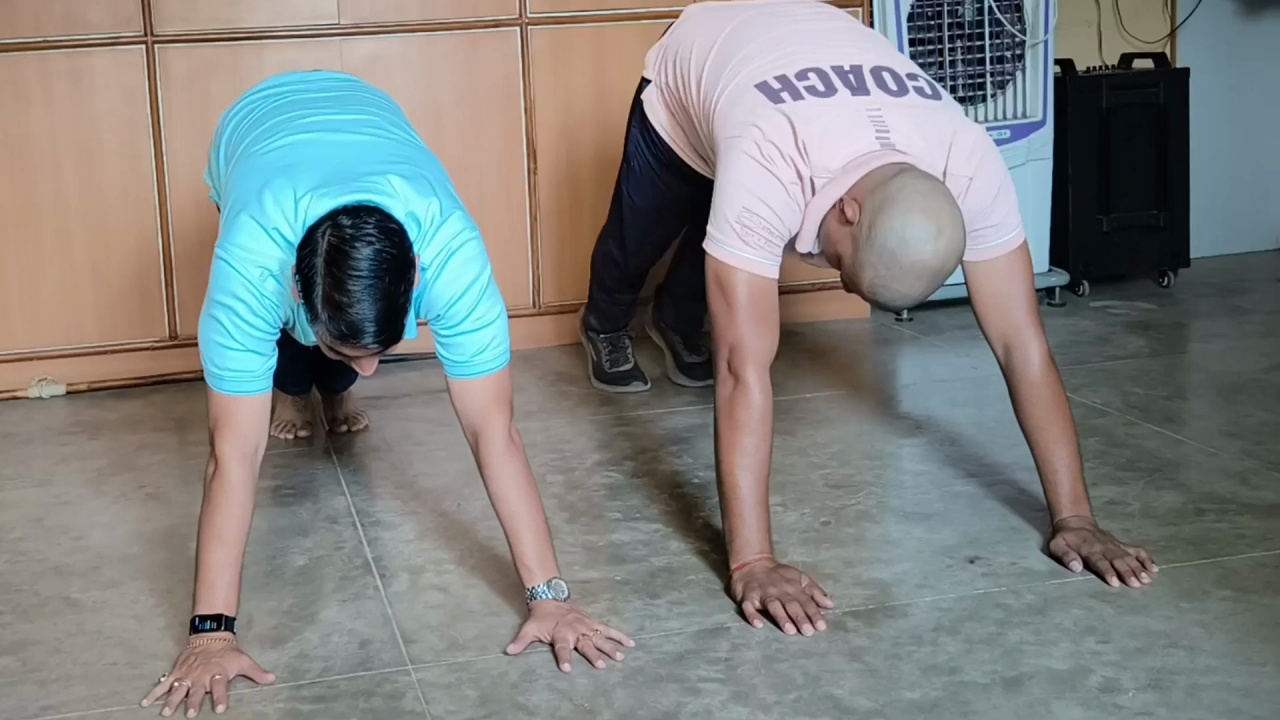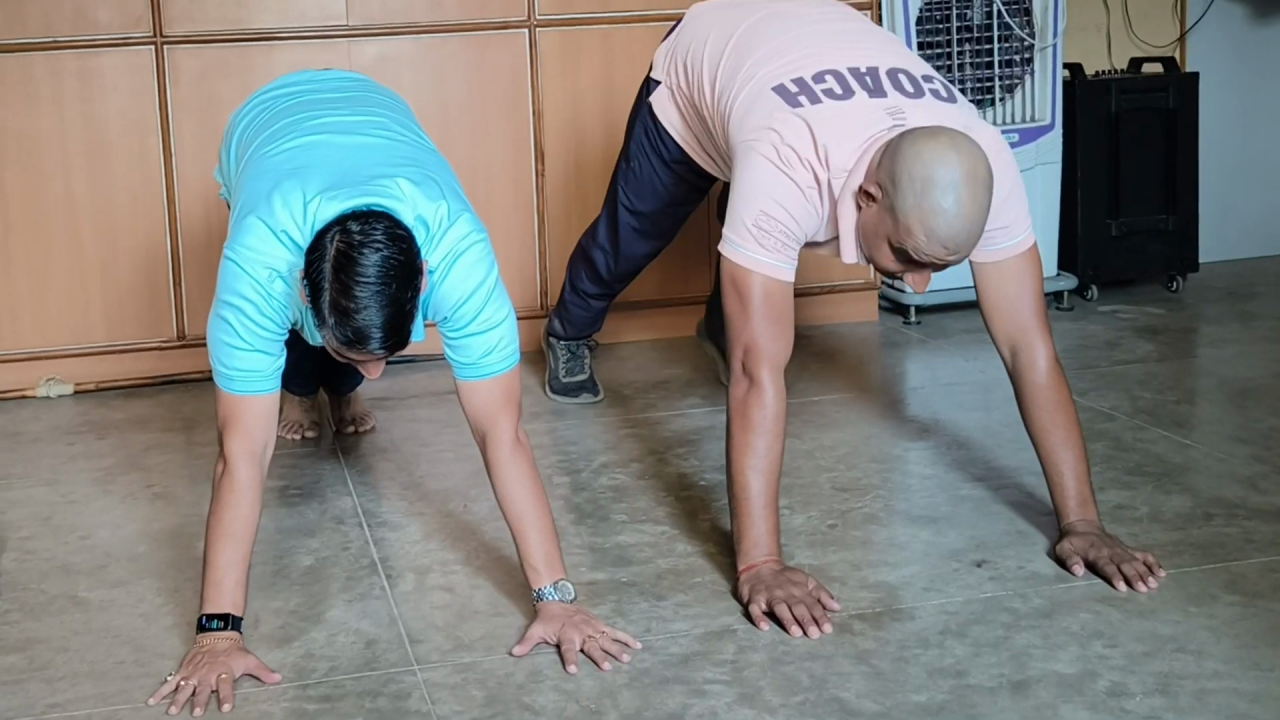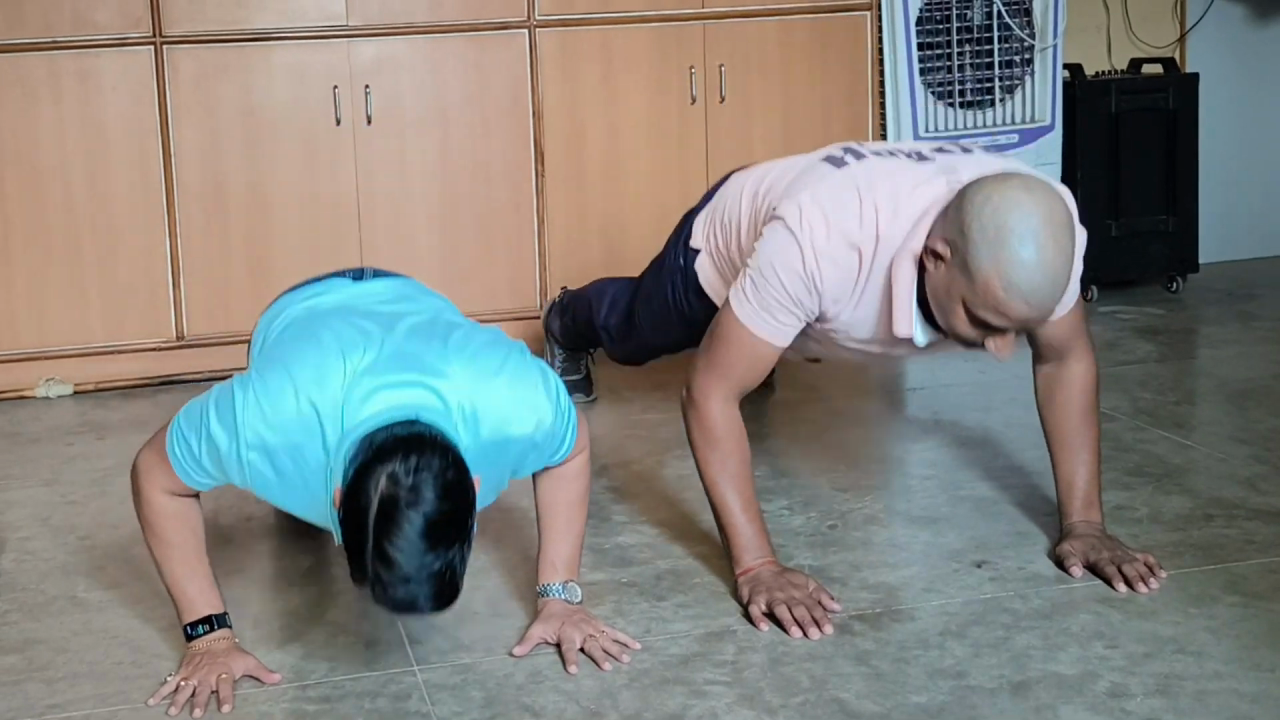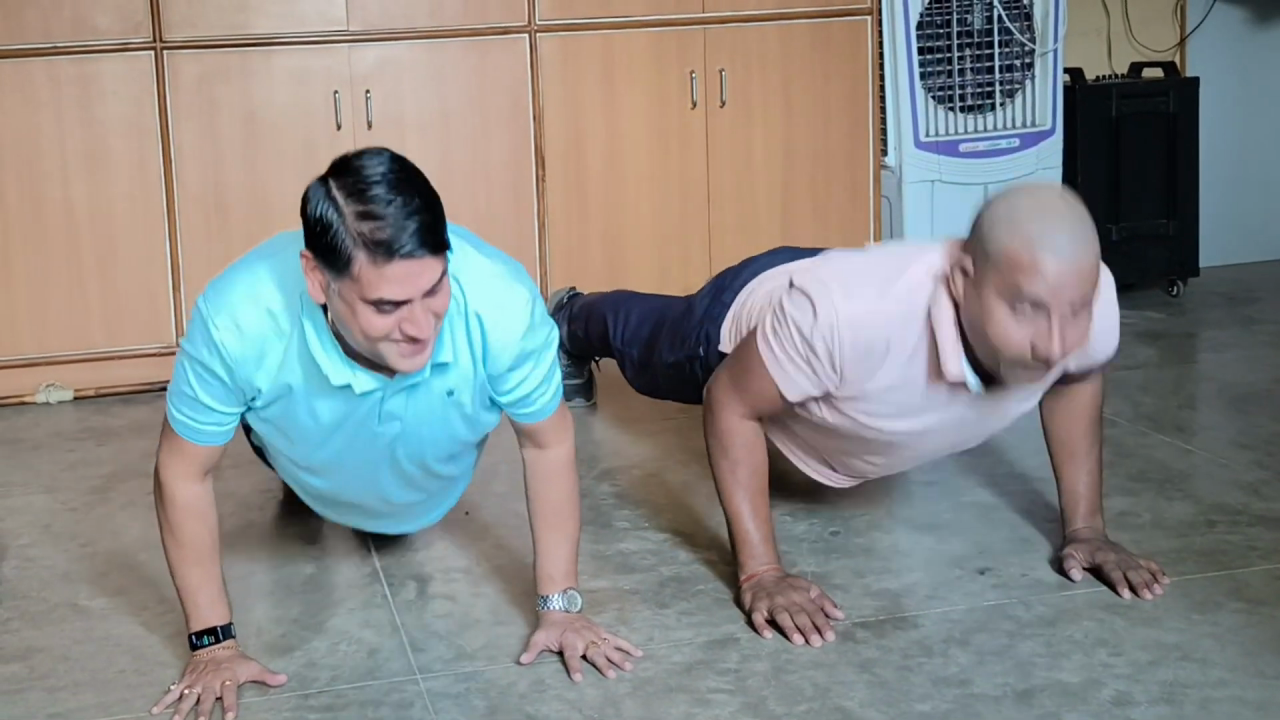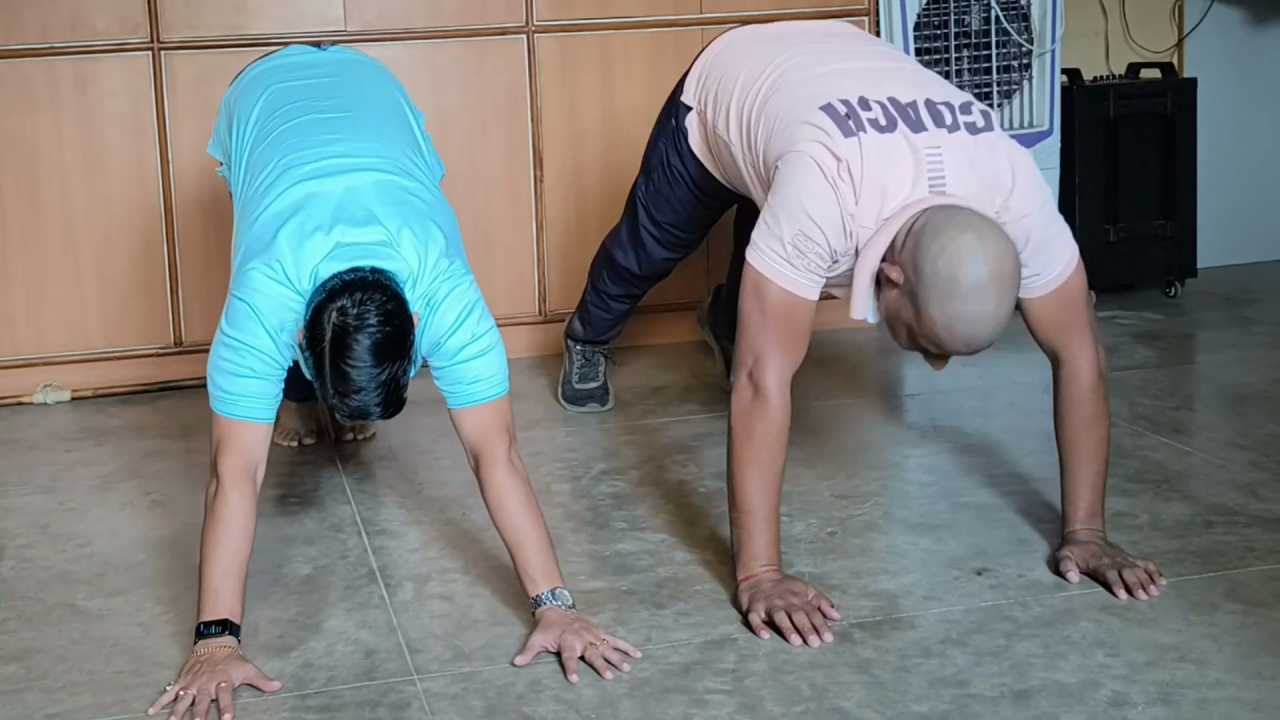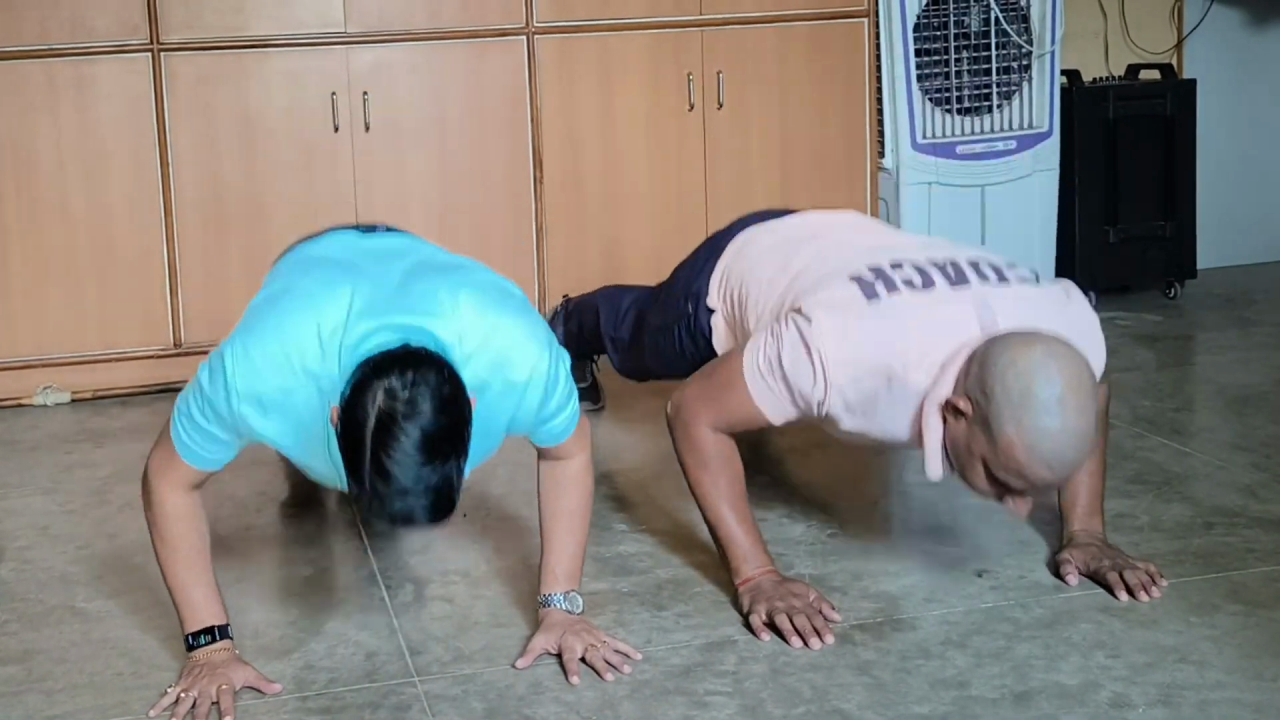
dt=0.7s
person 1, frame 1
left shoulder: (969, 165)
right shoulder: (770, 169)
left elbow: (1022, 344)
right elbow: (745, 370)
left wrist: (1074, 518)
right wrist: (753, 563)
left knee: (713, 239)
right knee: (638, 237)
left ankle: (678, 323)
right ankle: (606, 326)
person 1, frame 2
left shoulder: (984, 161)
right shoulder: (787, 170)
left elbow: (1028, 346)
right elbow: (760, 373)
left wrist: (1081, 523)
right wrist: (759, 563)
right hip: (705, 55)
left knee: (756, 260)
right knee: (628, 237)
left ankle: (722, 327)
right ankle: (569, 335)
person 1, frame 3
left shoulder: (1050, 225)
right shoulder: (824, 239)
left elbow: (1071, 357)
right elbow: (710, 396)
left wrist: (1082, 517)
right wrist: (752, 562)
right hip: (733, 233)
right knee: (632, 327)
left ankle: (759, 339)
right ankle: (568, 320)
person 1, frame 4
left shoulder: (1088, 301)
right shoulder: (840, 311)
left elbow: (1077, 384)
right elbow: (728, 405)
left wrist: (1085, 529)
right wrist: (759, 571)
right knee: (648, 350)
right ankle: (575, 318)
person 1, frame 5
left shoulder: (1016, 197)
right shoulder: (825, 196)
left elbow: (1079, 358)
right elbow: (764, 382)
left wrist: (1086, 530)
right wrist: (758, 574)
left knee: (765, 264)
right knee: (647, 251)
left ankle: (725, 327)
right ankle: (588, 339)
person 1, frame 6
left shoulder: (1070, 331)
right shoulder: (845, 355)
right elbow: (692, 415)
left wrist: (1086, 533)
right wrist: (756, 577)
left hip: (864, 257)
right hip: (740, 269)
right knee: (638, 344)
right ankle: (571, 326)
person 2, frame 1
left shoulder: (450, 252)
right shoulder: (252, 262)
left elbow: (492, 430)
right elbow: (234, 454)
left wrist: (548, 595)
right wrist: (212, 630)
left knee: (340, 364)
right knee: (290, 365)
left ankle: (333, 391)
right ankle: (290, 388)
person 2, frame 2
left shoulder: (459, 255)
right shoulder: (260, 262)
left elbow: (501, 433)
right elbow: (243, 455)
left wrist: (556, 596)
right wrist: (218, 632)
left knee: (350, 359)
right knee: (297, 356)
left ankle: (339, 391)
right ankle: (297, 389)
person 2, frame 3
left shoulder: (517, 410)
right shoulder: (268, 427)
left elbow: (570, 450)
right elbow: (153, 478)
left wrist: (560, 592)
right wrist: (207, 627)
right hip: (305, 313)
person 2, frame 4
left shoulder: (500, 299)
right shoulder: (237, 318)
left elbow: (548, 444)
right elbow: (182, 477)
left wrist: (560, 602)
right wrist: (212, 639)
person 2, frame 5
left shoulder: (444, 295)
right shoulder: (269, 303)
left elbow: (495, 456)
right elbow: (236, 475)
left wrist: (554, 604)
right wrist: (217, 638)
left ankle: (303, 390)
right ankle: (297, 399)
person 2, frame 6
left shoulder: (519, 353)
right shoulder: (257, 373)
left elbow: (568, 451)
right elbow: (168, 480)
left wrist: (561, 604)
right wrist: (210, 641)
